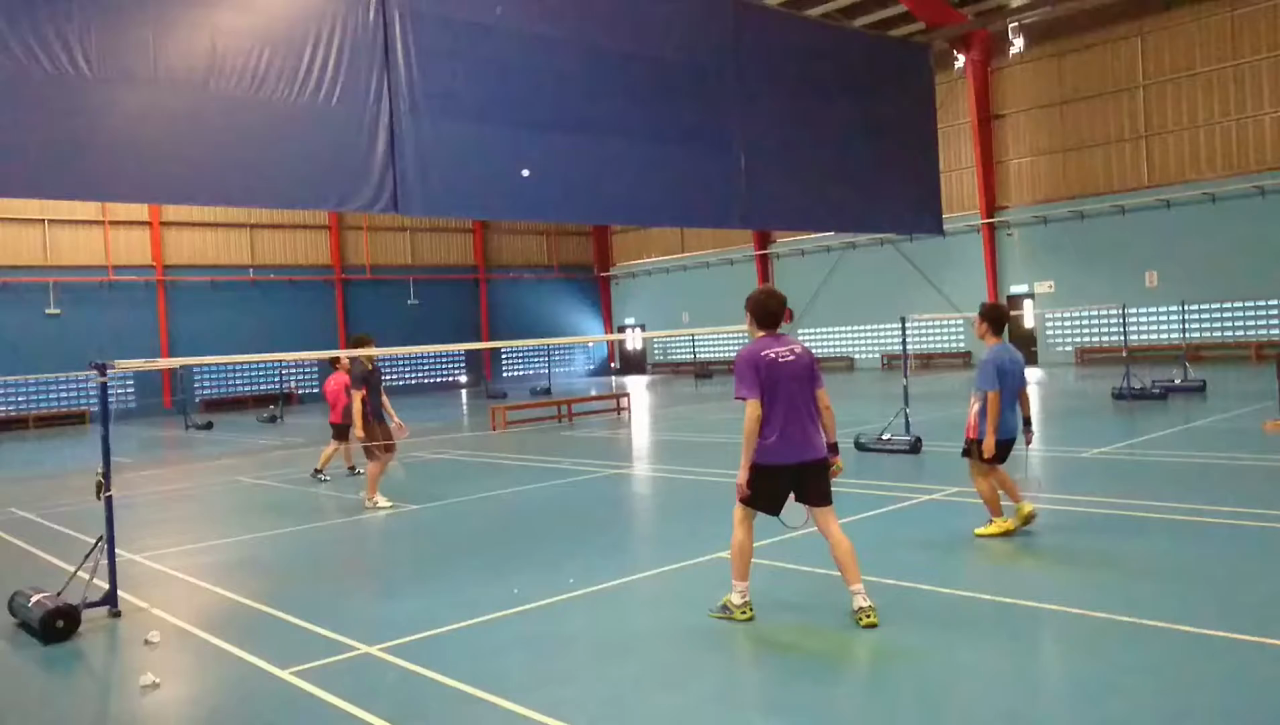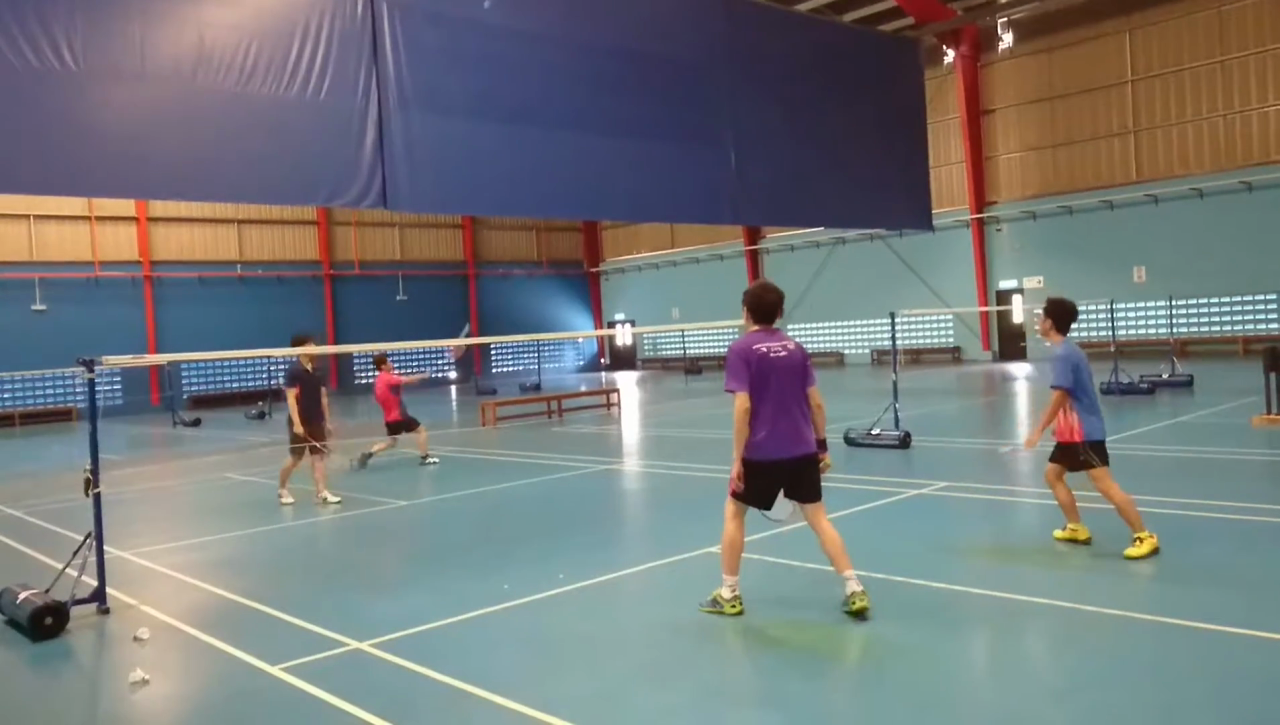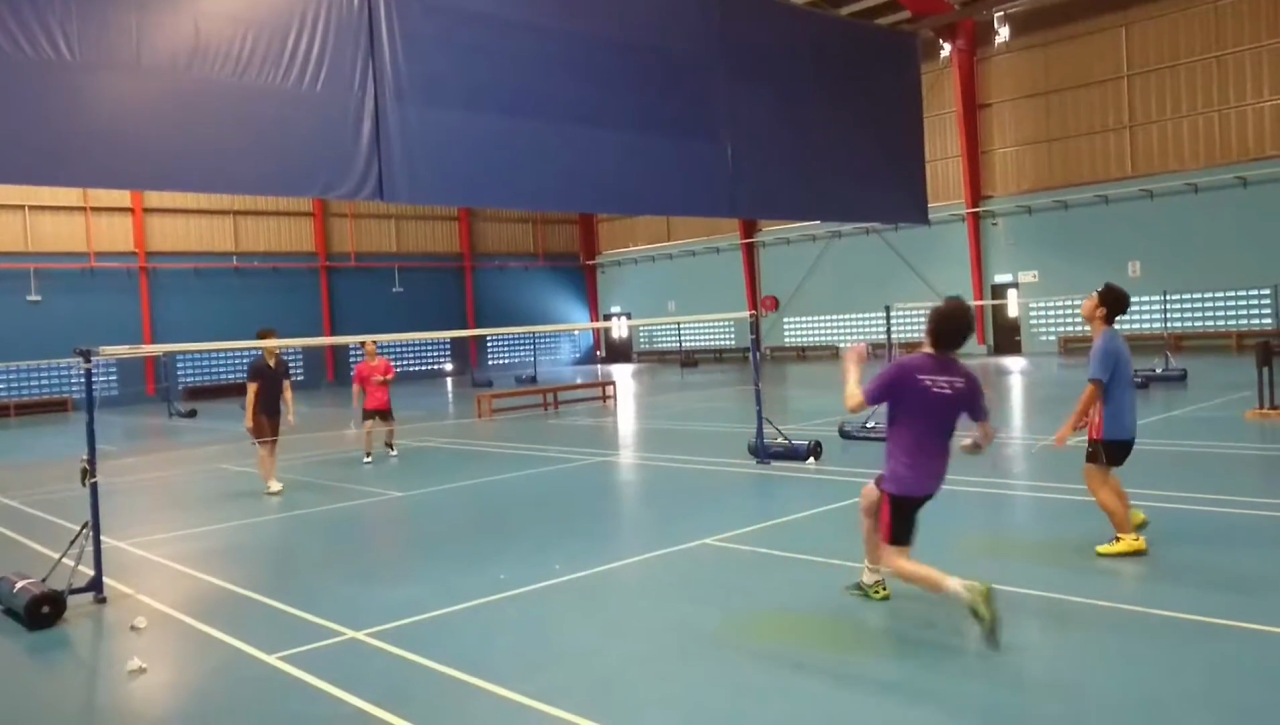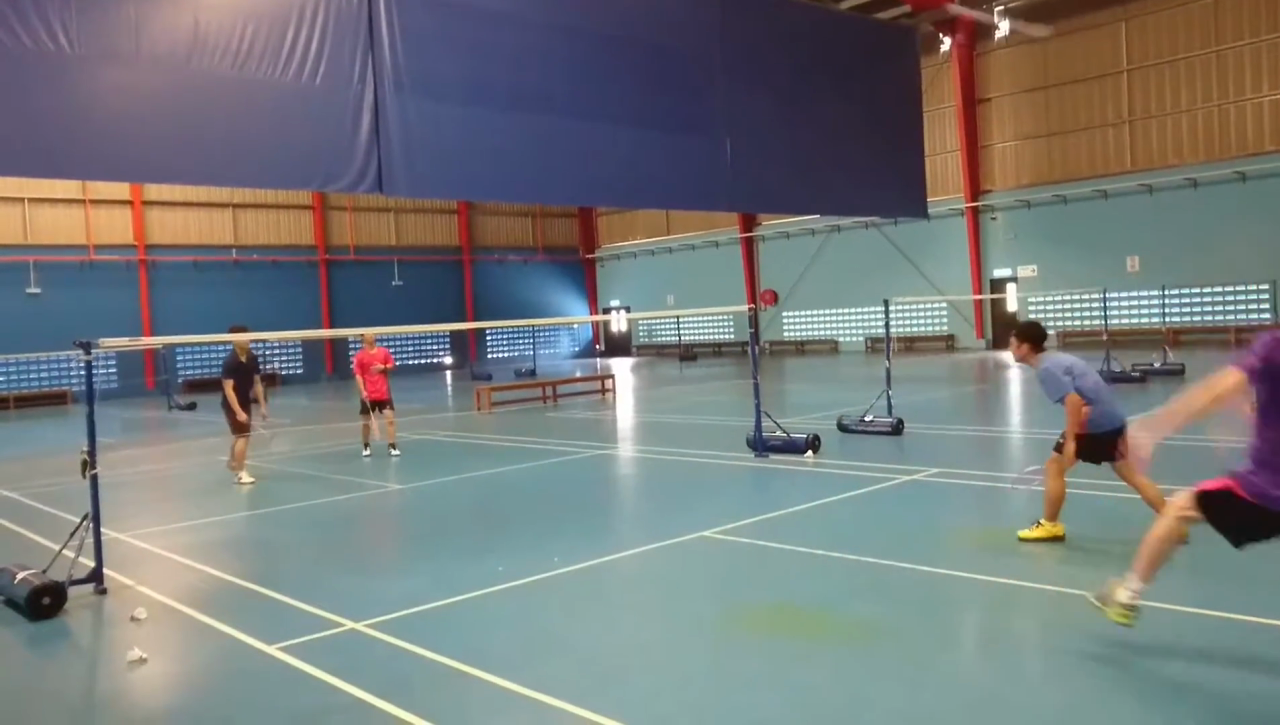
dt=0.7s
person 1, frame 1
left shoulder: (749, 356)
right shoulder: (802, 351)
left elbow: (754, 413)
right elbow: (825, 405)
left wrist: (744, 465)
right wrist: (833, 449)
left hip: (771, 457)
right hip: (812, 454)
left knee: (742, 517)
right knee: (829, 524)
left ankle: (739, 600)
right ankle: (862, 602)
person 1, frame 2
left shoulder: (740, 349)
right shoulder: (796, 348)
left elbow: (743, 407)
right elbow: (816, 403)
left wrist: (736, 459)
right wrist: (821, 446)
left hip: (762, 453)
right hip: (802, 450)
left knee: (734, 512)
right knee: (818, 519)
left ankle: (729, 595)
right ankle: (854, 590)
person 1, frame 3
left shoulder: (904, 368)
right shoulder: (966, 378)
left elbow: (854, 404)
right elbow: (987, 434)
left wrist: (852, 363)
right wrist: (976, 443)
left hip: (902, 479)
right hip: (930, 476)
left knee: (894, 560)
right knee: (870, 501)
left ankle: (968, 592)
right ankle: (873, 580)
person 1, frame 4
left shoulder: (1273, 348)
left elbow: (1225, 387)
left wrist: (1155, 427)
left hip: (1263, 489)
left knee: (1182, 508)
left ankle: (1128, 594)
person 2, frame 1
left shoulder: (990, 359)
right shoulder: (1015, 355)
left elbow: (993, 398)
right elbow: (1022, 394)
left wrist: (990, 435)
right wrist: (1027, 425)
left hip: (988, 430)
right hip: (1008, 429)
left knee: (980, 474)
right knee: (992, 469)
left ankle: (999, 520)
right ankle: (1023, 507)
person 2, frame 2
left shoulder: (1062, 354)
right shoulder: (1071, 350)
left elbow: (1059, 396)
left wrist: (1038, 430)
right wrist: (1055, 426)
left hip: (1083, 432)
right hip: (1075, 432)
left knee: (1105, 485)
right knee: (1052, 474)
left ankle: (1144, 536)
right ankle: (1076, 528)
person 2, frame 3
left shoulder: (1104, 345)
right shoulder: (1113, 339)
left elbow: (1092, 390)
left wrist: (1066, 428)
right wrist: (1091, 416)
left hip: (1109, 428)
right hip: (1119, 424)
left knee: (1097, 483)
right knee: (1101, 475)
left ankle: (1130, 538)
right ankle: (1131, 514)
person 2, frame 4
left shoulder: (1046, 369)
right shoulder: (1058, 359)
left elbow: (1074, 401)
left wrist: (1070, 441)
left hip: (1093, 421)
right hip: (1113, 418)
left knee: (1054, 468)
right knee: (1129, 472)
left ankle: (1050, 525)
